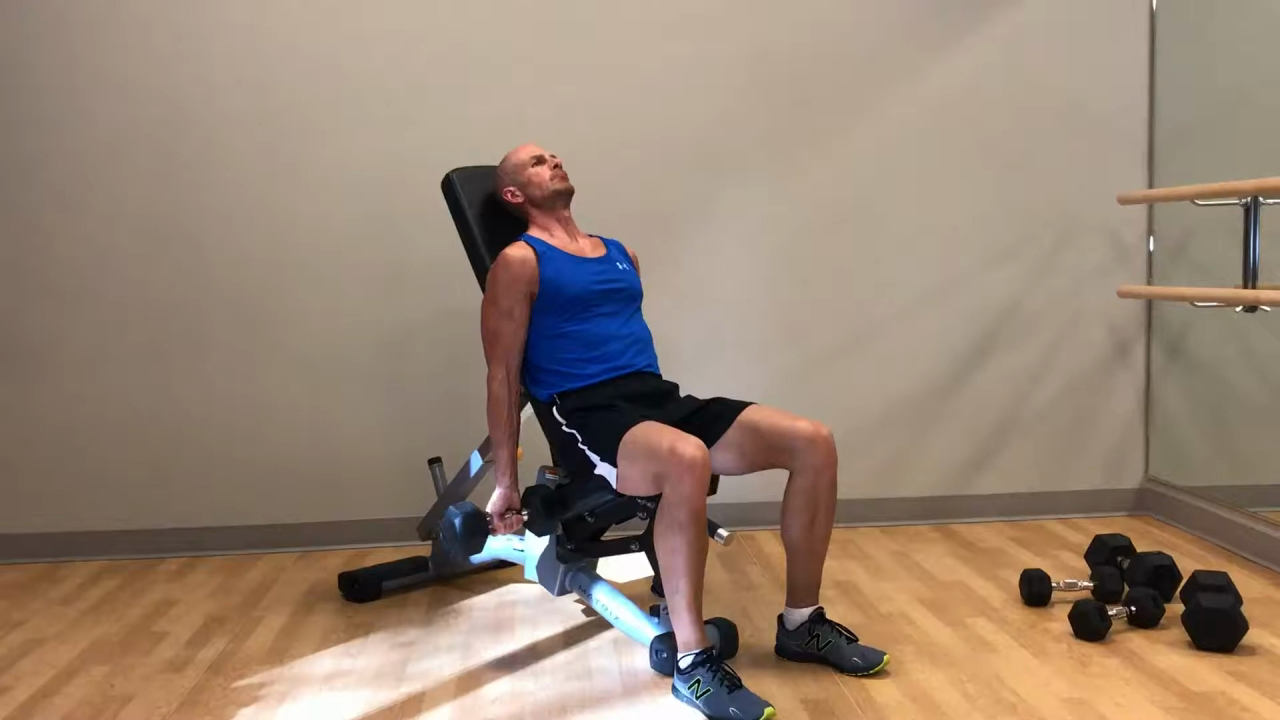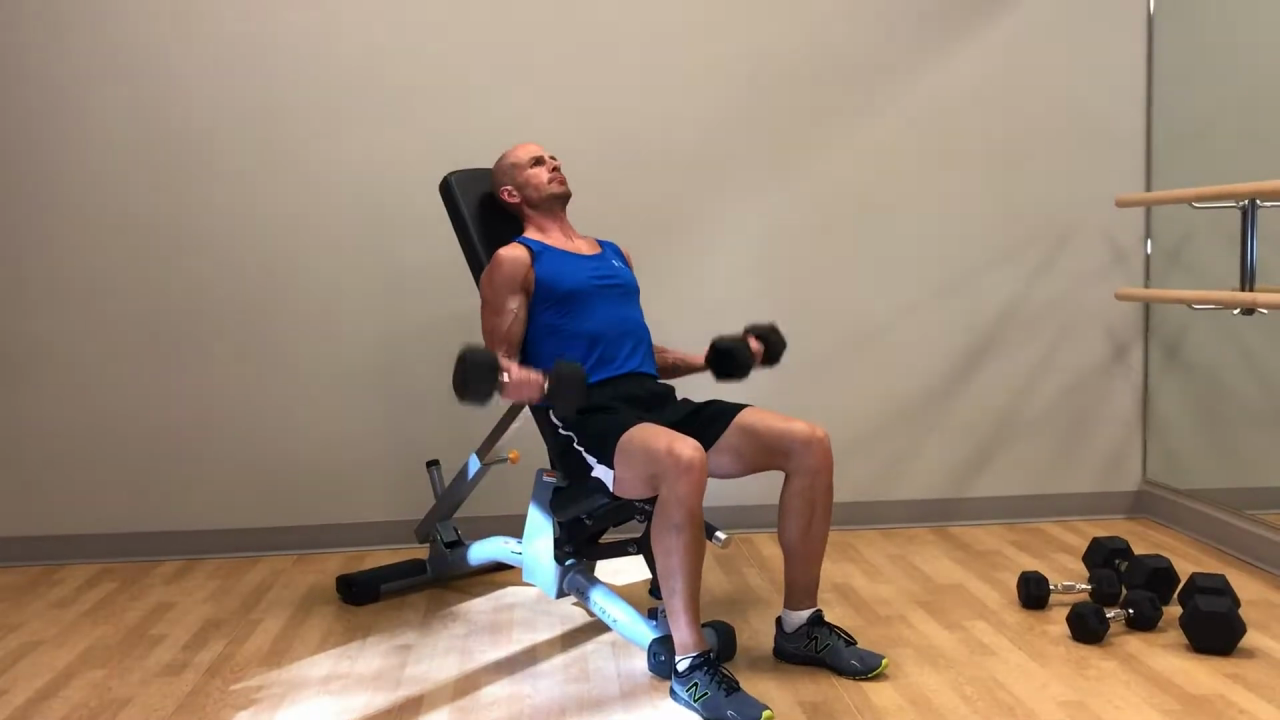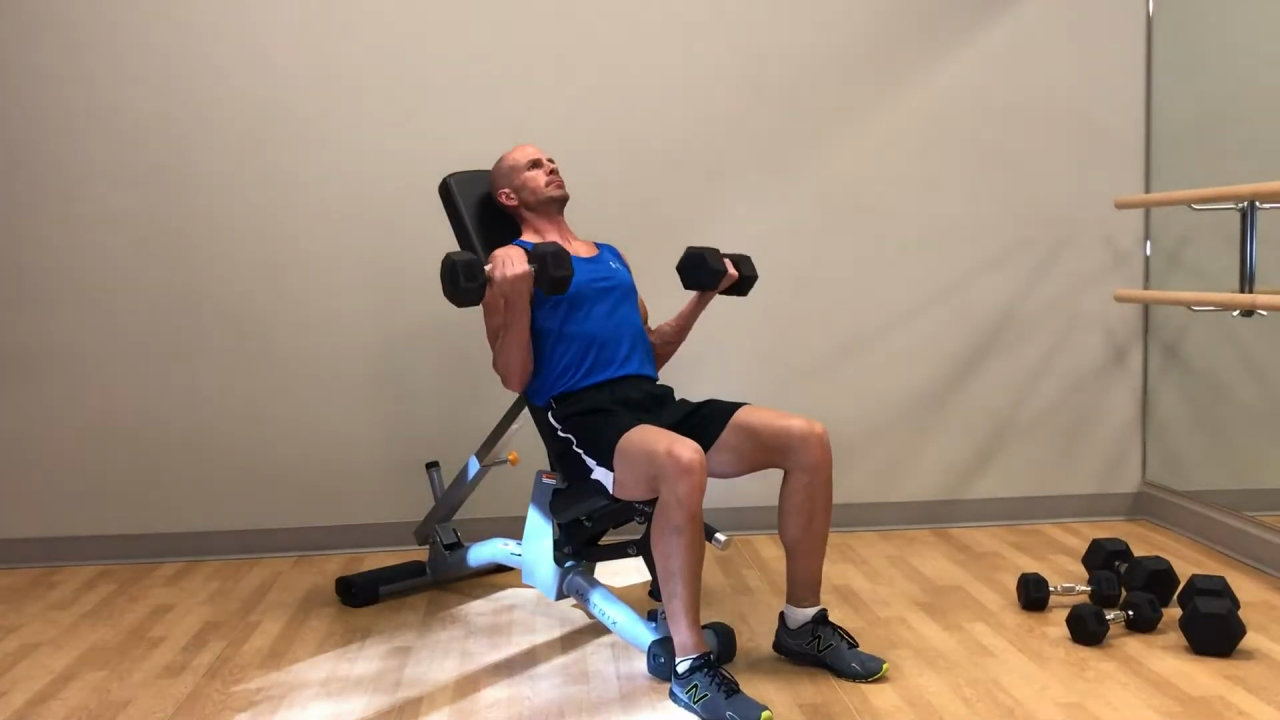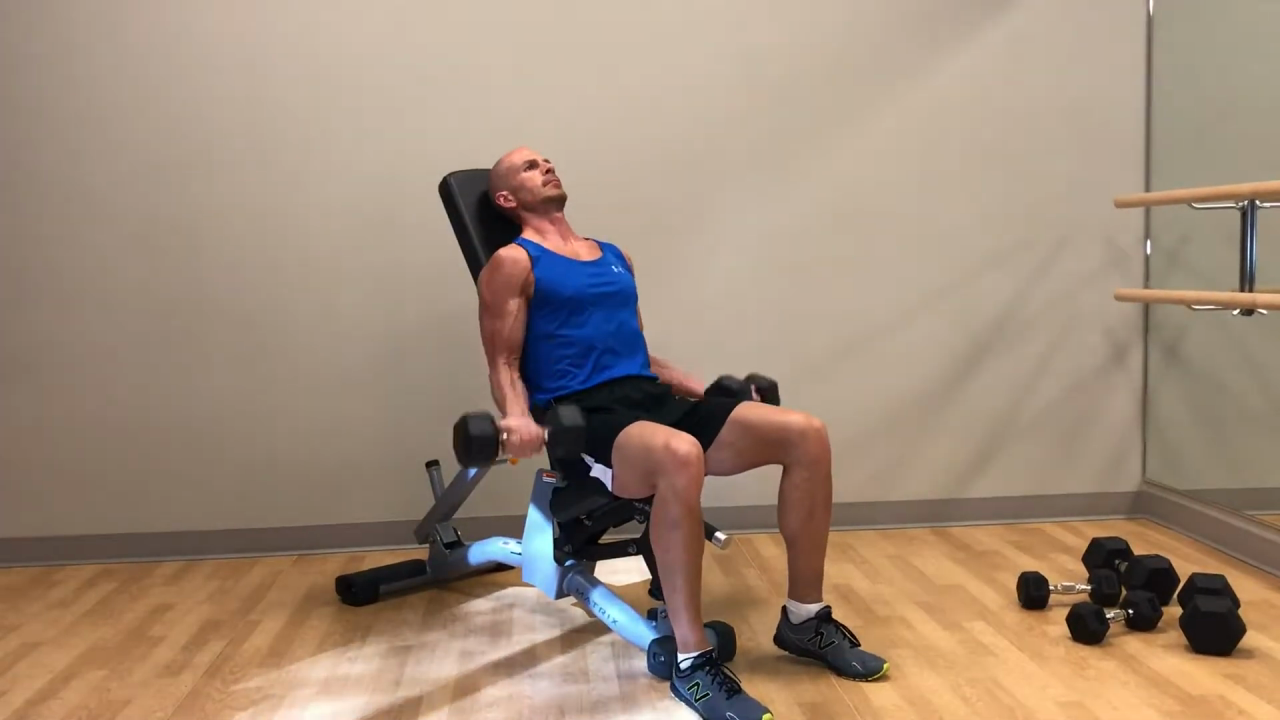
dt=0.7s
person 1, frame 1
left shoulder: (620, 254)
right shoulder: (519, 262)
right elbow: (503, 376)
right wrist: (506, 483)
left hip: (658, 396)
right hip: (589, 414)
left knee: (812, 443)
right knee: (686, 460)
left ankle: (801, 624)
right ankle: (693, 662)
person 1, frame 2
left shoulder: (614, 254)
right shoulder: (514, 261)
right elbow: (506, 365)
left wrist: (713, 358)
right wrist: (516, 379)
left hip: (654, 399)
right hip: (587, 418)
left knee: (809, 444)
right knee: (682, 461)
left ankle: (800, 626)
right ankle: (691, 665)
person 1, frame 3
left shoulder: (612, 256)
right shoulder: (511, 260)
right elbow: (515, 378)
left wrist: (701, 297)
right wrist: (515, 297)
left hip: (653, 402)
right hip: (585, 419)
left knee: (807, 440)
right knee: (682, 463)
left ankle: (802, 623)
right ankle: (690, 666)
person 1, frame 4
left shoulder: (615, 256)
right shoulder: (512, 263)
right elbow: (505, 364)
left wrist: (703, 389)
right wrist: (518, 420)
left hip: (650, 398)
right hip: (585, 417)
left knee: (806, 434)
right knee: (678, 455)
left ankle: (805, 618)
right ankle: (692, 661)
